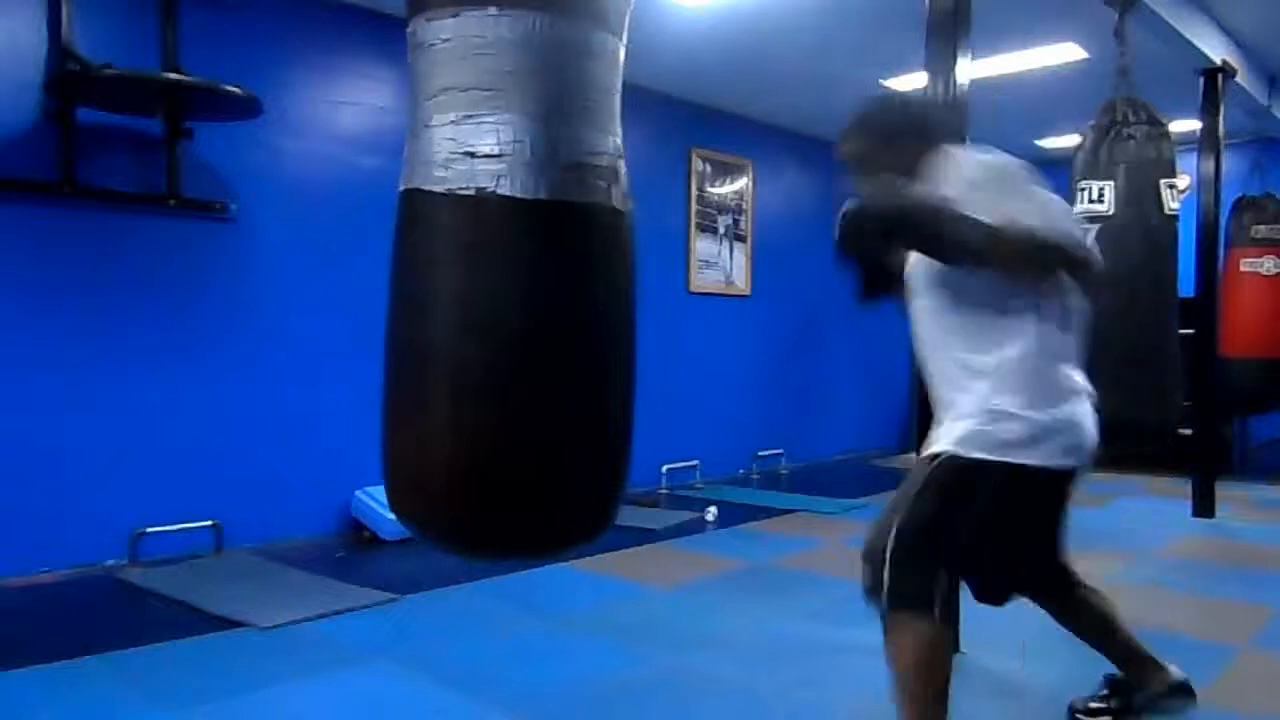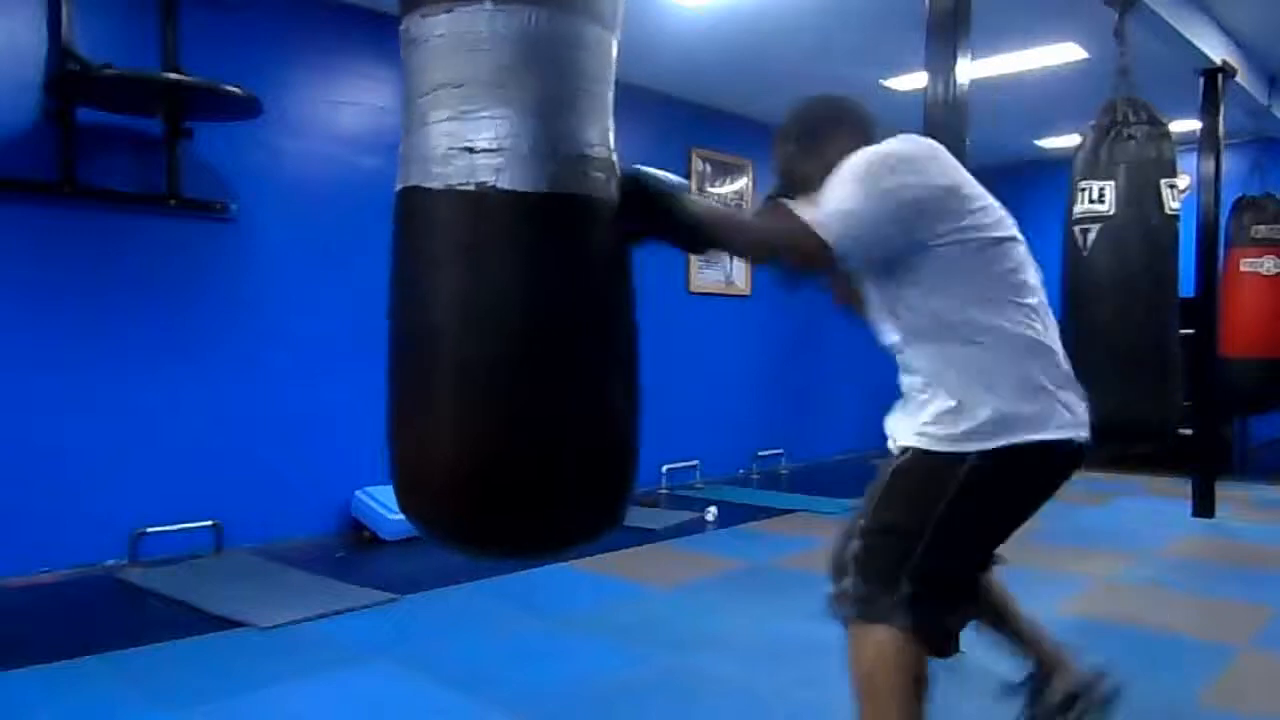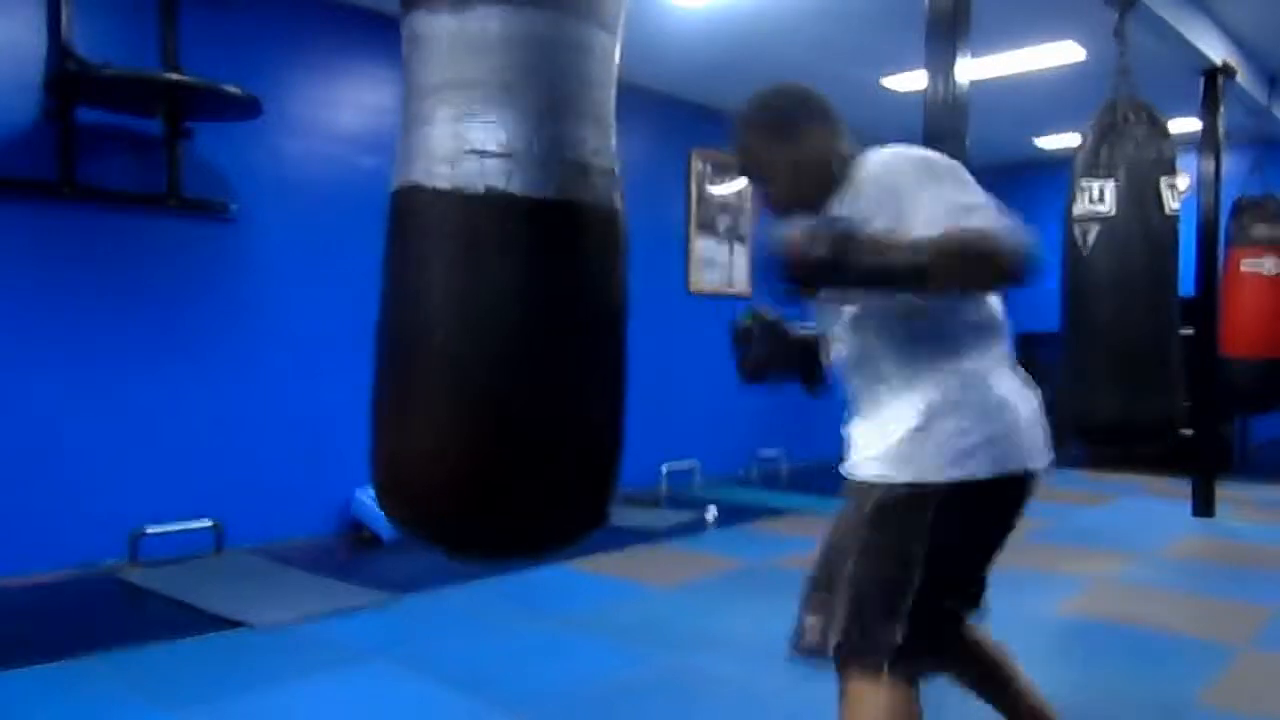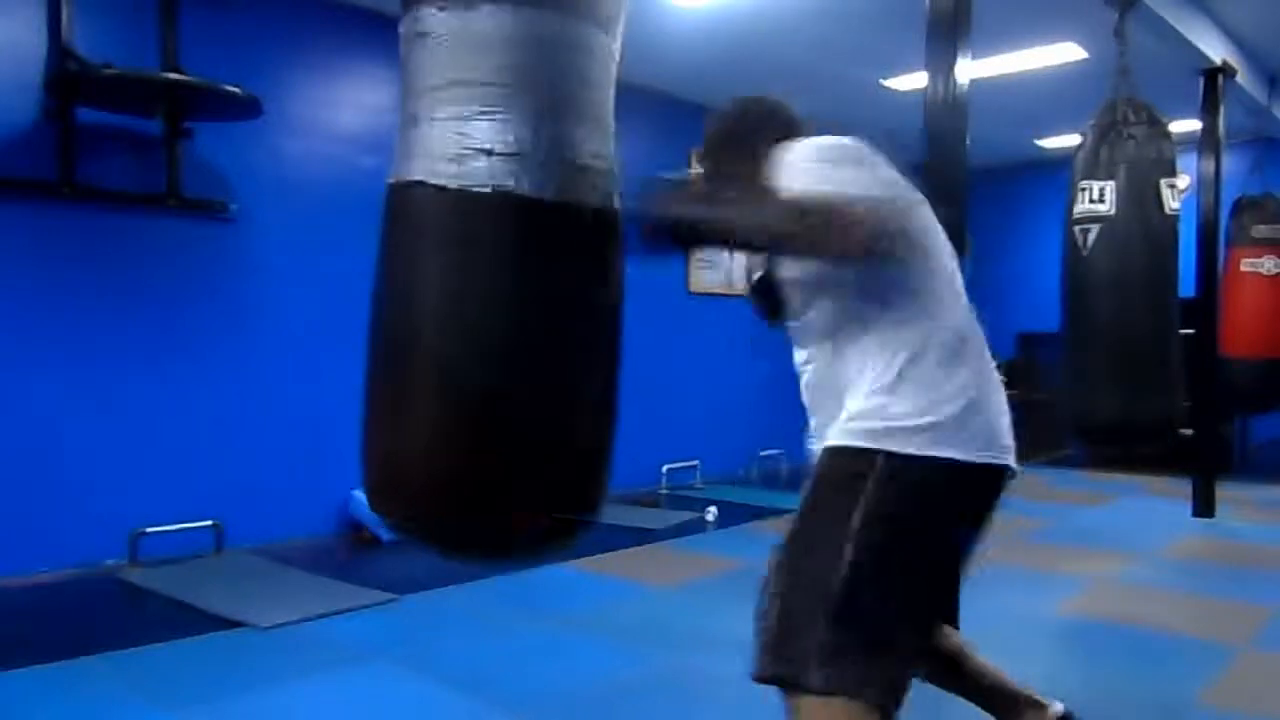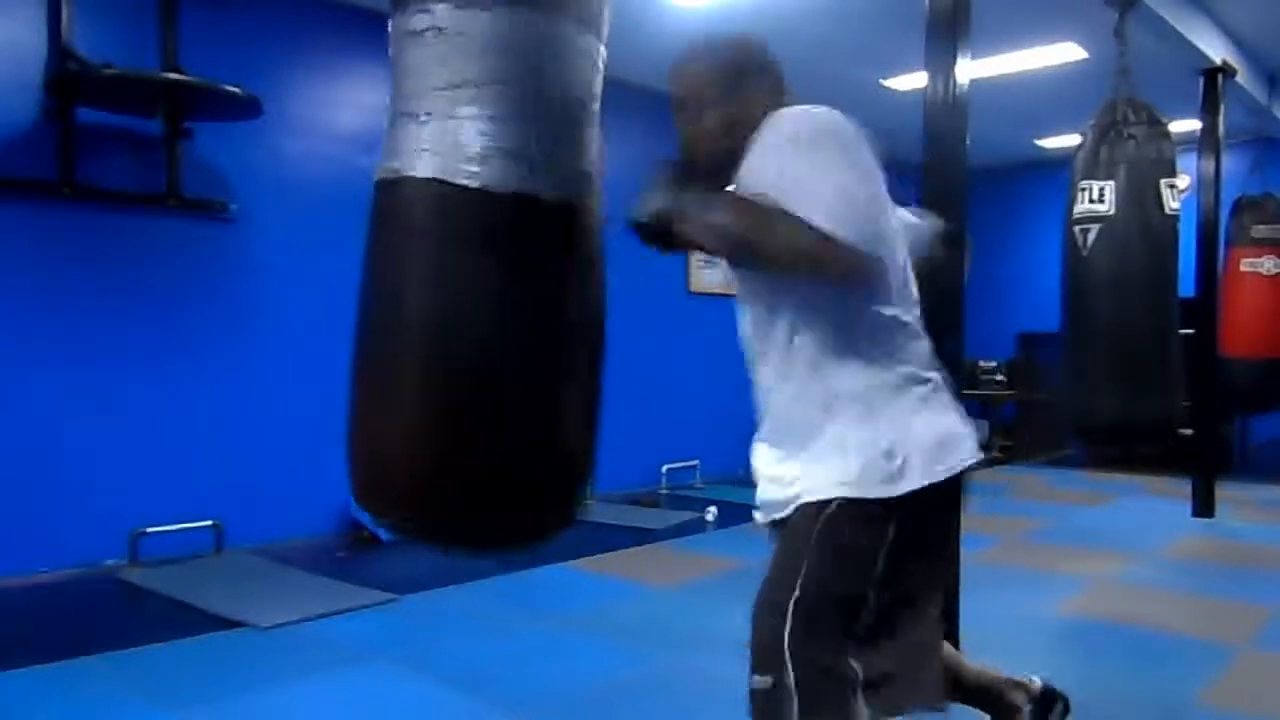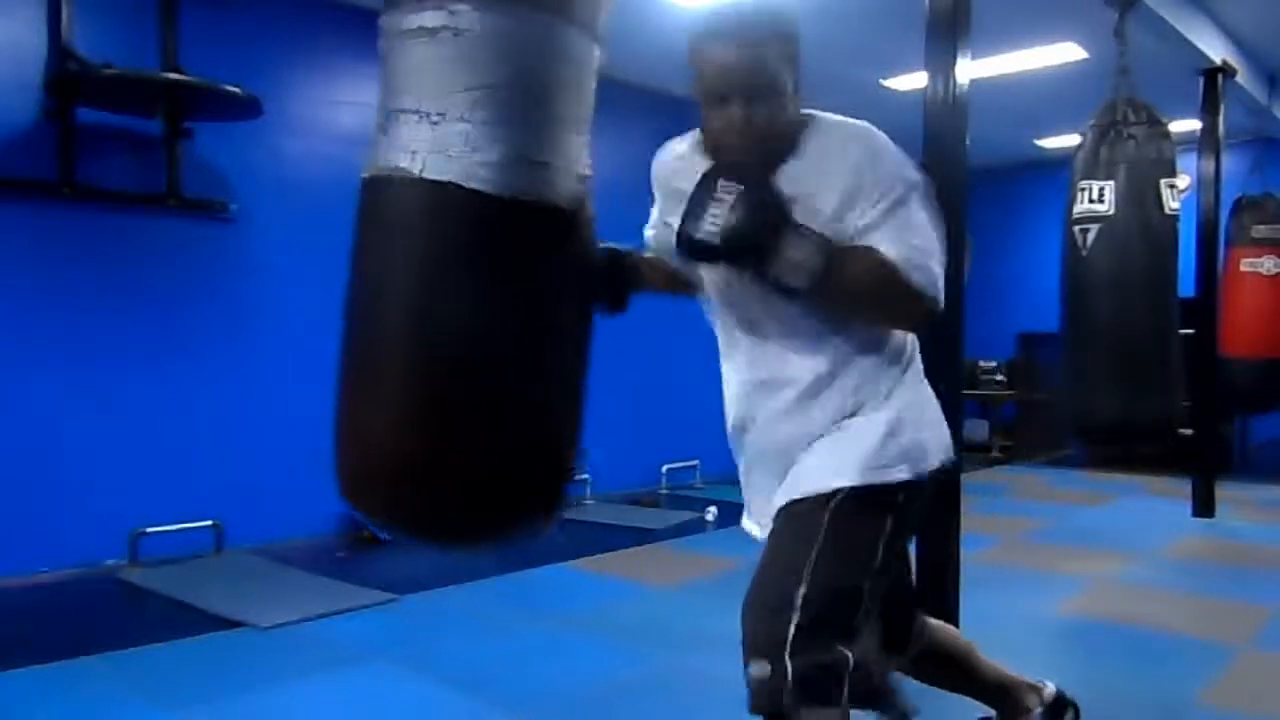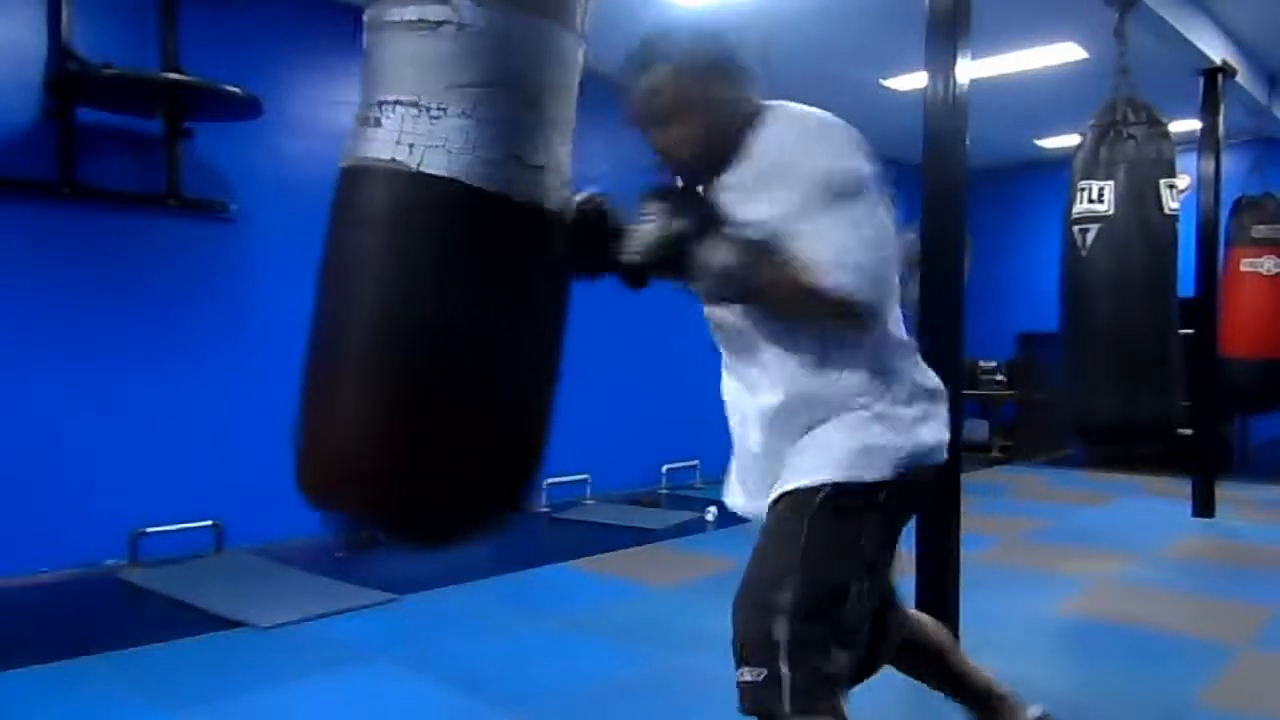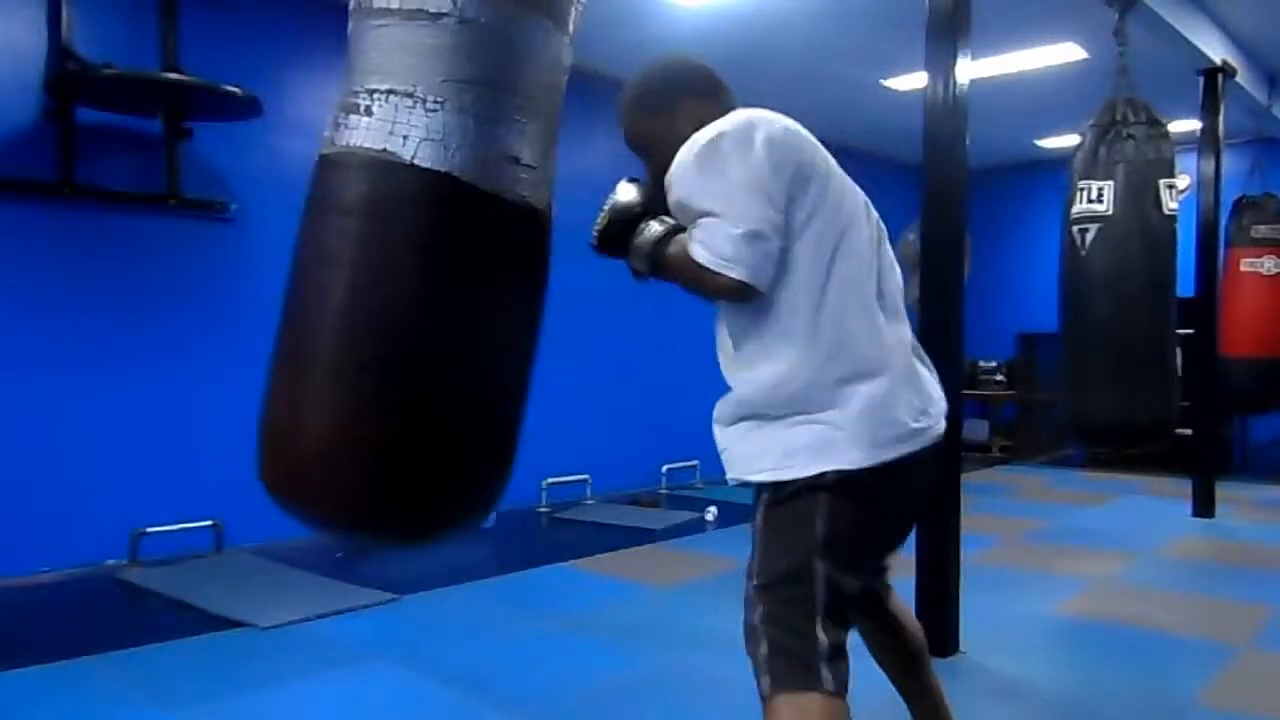
dt=0.1s
person 1, frame 1
left shoulder: (968, 175)
right shoulder: (939, 191)
left elbow: (1073, 259)
left wrist: (953, 234)
right wrist: (882, 257)
left hip: (1004, 429)
right hip: (1026, 427)
left knee: (902, 574)
right knee: (1036, 569)
person 1, frame 2
left shoulder: (893, 165)
right shoulder: (910, 177)
left elbow: (810, 249)
right elbow: (882, 306)
left wrist: (682, 213)
right wrist: (845, 277)
left hip: (992, 422)
right hip: (991, 420)
left knee: (876, 583)
right knee: (927, 570)
person 1, frame 3
left shoulder: (902, 174)
right shoulder: (819, 227)
left elbow: (1004, 258)
left wrist: (859, 258)
left hip: (947, 449)
right hip: (916, 449)
left knee: (870, 651)
right knee: (923, 621)
person 1, frame 4
left shoulder: (816, 159)
right shoulder: (820, 195)
left elbow: (858, 231)
left wrist: (703, 212)
right wrist: (791, 294)
left hip: (909, 435)
right hip: (919, 437)
left knee: (820, 653)
right knee: (891, 629)
person 1, frame 5
left shoulder: (807, 136)
left elbow: (833, 256)
left wrist: (708, 210)
left hip: (874, 458)
right hip: (829, 457)
left knee: (797, 664)
person 1, frame 6
left shoulder: (860, 155)
right shoulder: (678, 166)
left elbow: (913, 303)
right elbow: (684, 270)
left wrist: (786, 246)
right wrist: (623, 271)
left hip: (861, 446)
right hip: (793, 452)
left knee: (792, 652)
right knee: (884, 632)
person 1, frame 7
left shoulder: (811, 148)
right shoulder: (704, 174)
left elbow: (844, 306)
left wrist: (707, 248)
right wrist: (657, 252)
left hip: (854, 438)
right hip: (811, 440)
left knee: (782, 653)
right knee: (865, 620)
person 1, frame 8
left shoulder: (722, 145)
right shoulder: (769, 141)
left elbow: (728, 273)
left wrist: (648, 237)
right wrist: (652, 237)
left hip: (841, 433)
left knee: (793, 641)
right knee: (856, 592)
